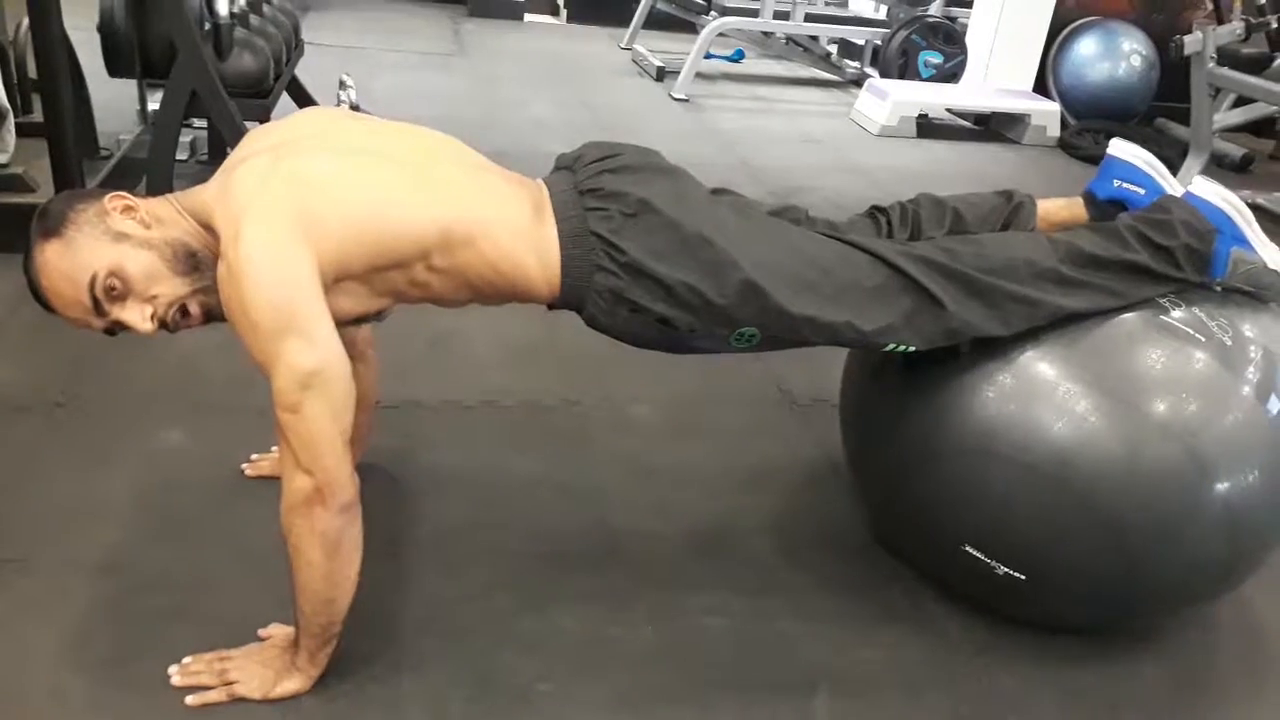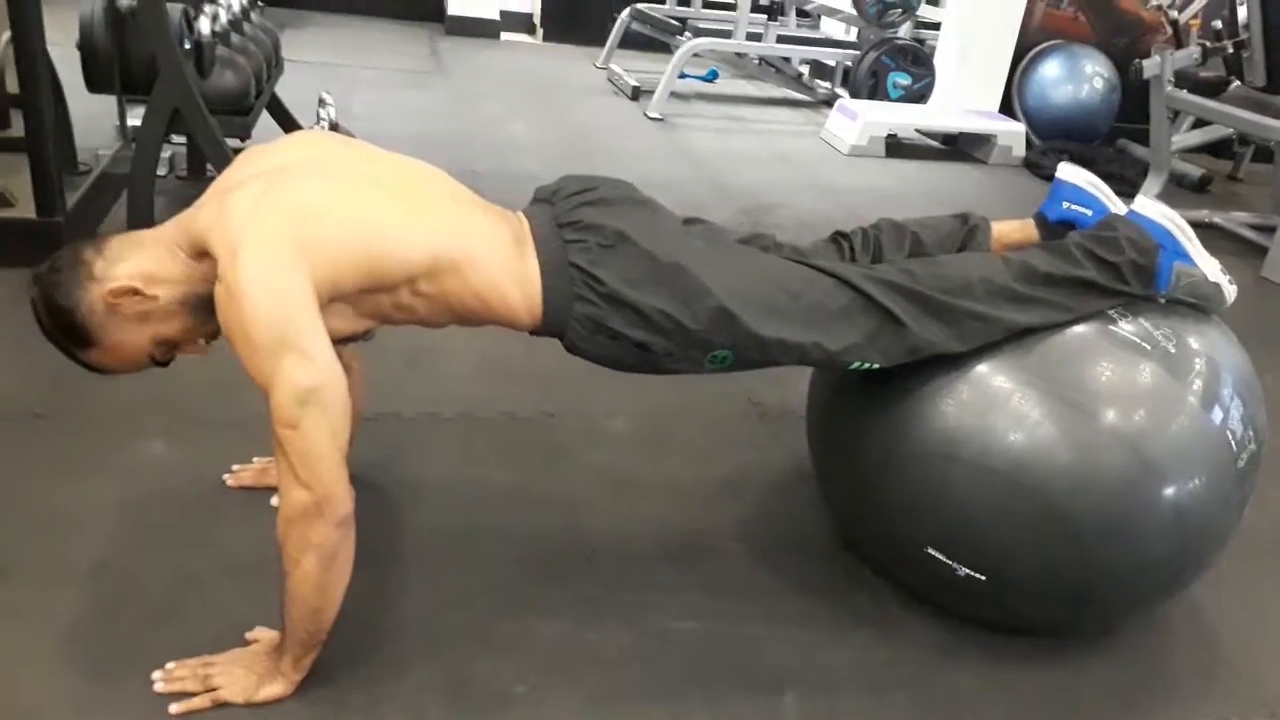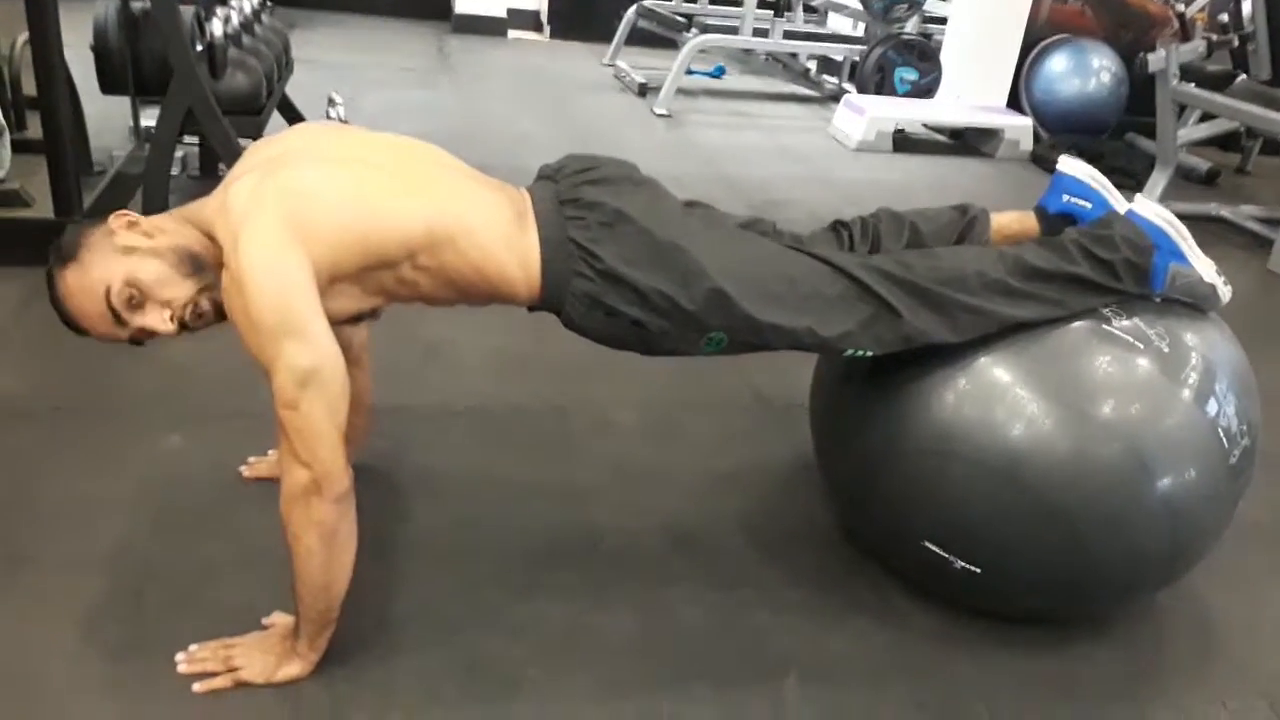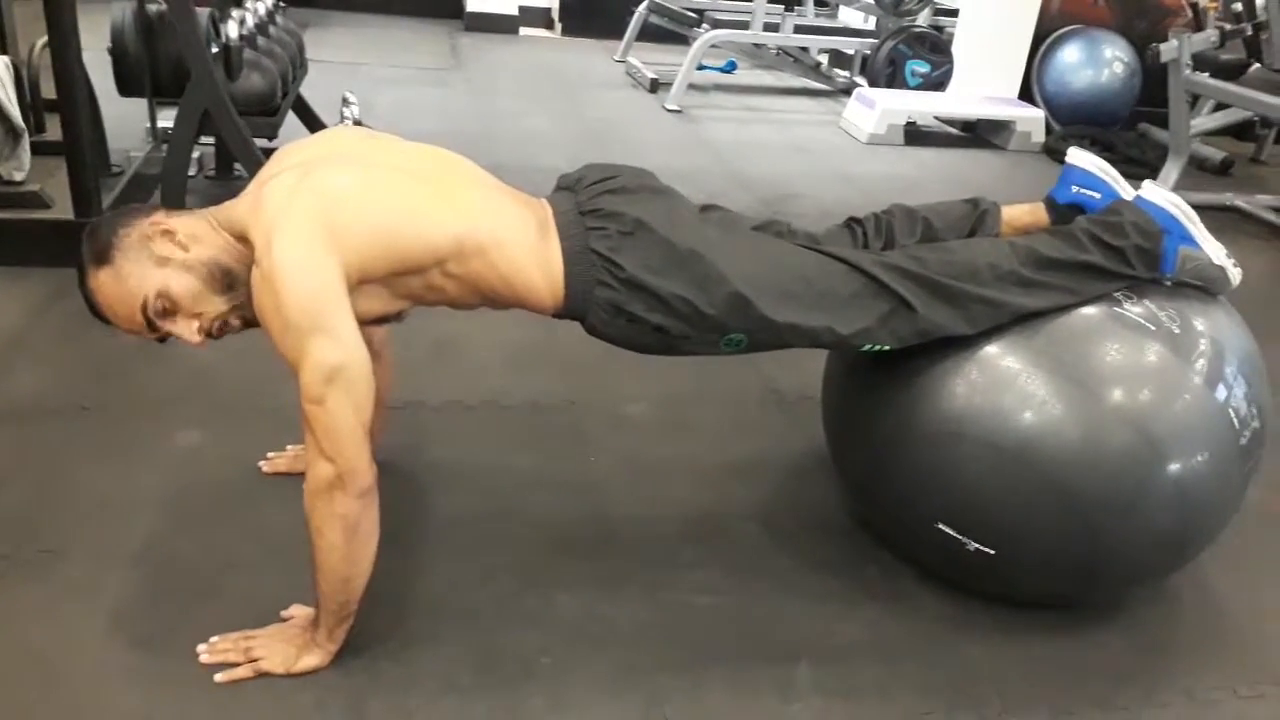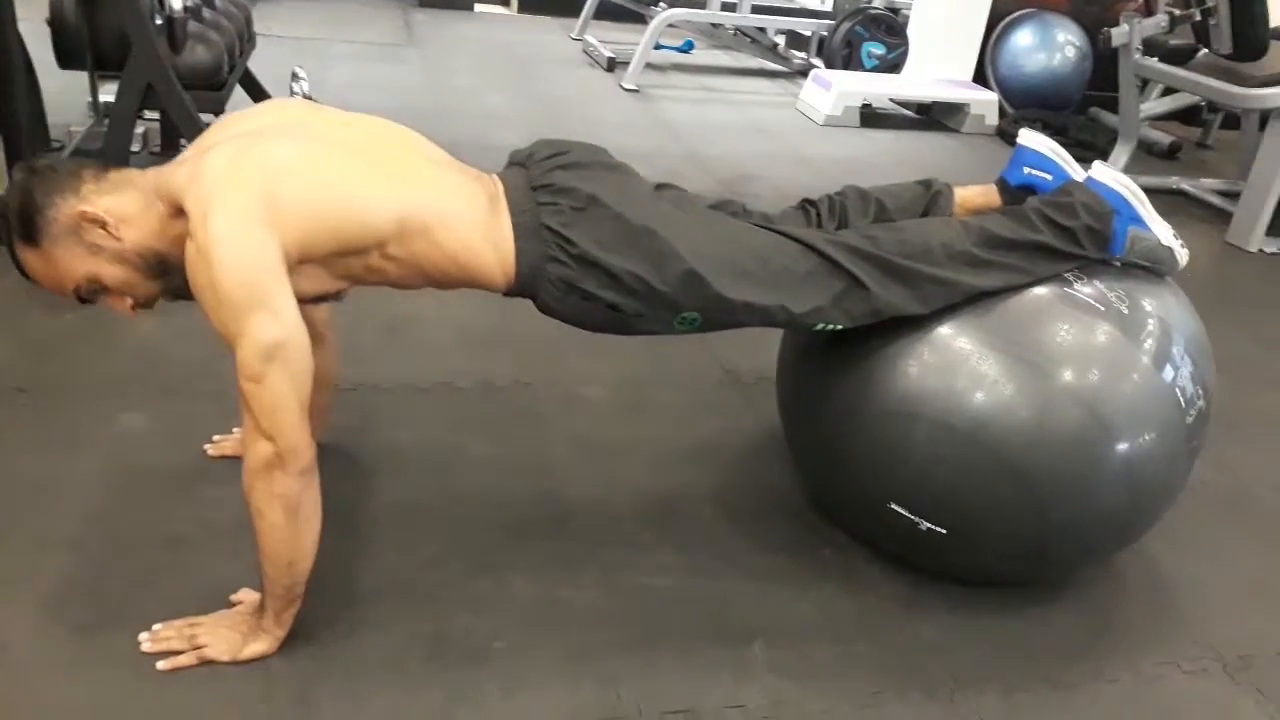
dt=1s
person 1, frame 1
left shoulder: (250, 259)
right shoulder: (266, 157)
left elbow: (324, 494)
left wrist: (303, 660)
right wrist: (330, 435)
left hip: (632, 261)
right hip: (602, 193)
left knee: (912, 299)
right knee: (873, 247)
right ankle: (1104, 202)
person 1, frame 2
left shoulder: (250, 285)
right shoulder: (256, 178)
left elbow: (324, 506)
right wrist: (306, 445)
left hip: (606, 290)
right hip: (582, 223)
left knee: (872, 319)
right knee: (835, 270)
left ankle: (1137, 255)
right ankle: (1055, 219)
person 1, frame 3
left shoulder: (253, 264)
right shoulder: (263, 170)
left elbow: (323, 486)
left wrist: (303, 646)
right wrist: (338, 436)
left hip: (606, 268)
right hip: (585, 204)
left knee: (869, 307)
right knee: (833, 257)
left ankle: (1131, 253)
right ankle: (1051, 213)
person 1, frame 4
left shoulder: (282, 266)
right shoulder: (290, 171)
left elbow: (347, 483)
left wrist: (320, 637)
right wrist: (341, 435)
left hip: (629, 276)
right hip: (604, 210)
left knee: (887, 301)
right knee: (846, 253)
left ankle: (1139, 240)
right ankle: (1059, 203)
person 1, frame 5
left shoulder: (218, 240)
right shoulder: (229, 147)
left elbow: (282, 461)
left wrist: (270, 621)
right wrist: (300, 419)
left hip: (583, 253)
right hip: (555, 187)
left knee: (840, 284)
right knee: (807, 235)
left ankle: (1092, 221)
right ankle: (1011, 184)
